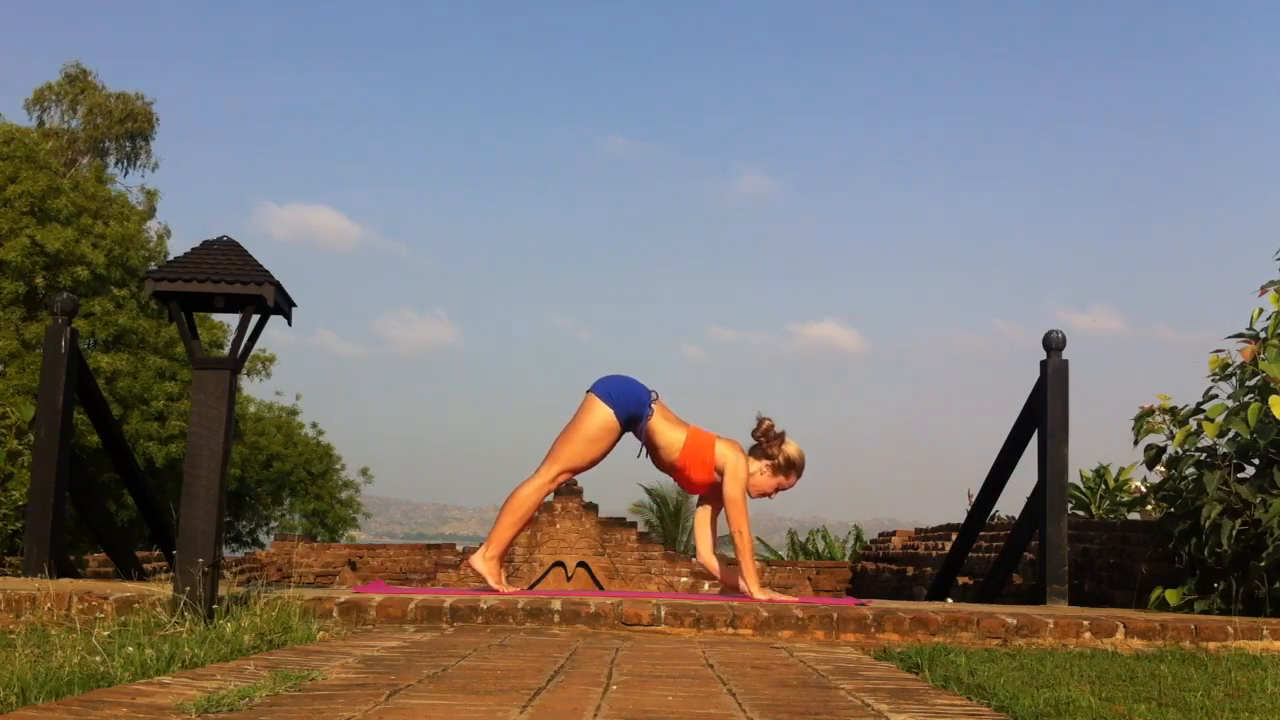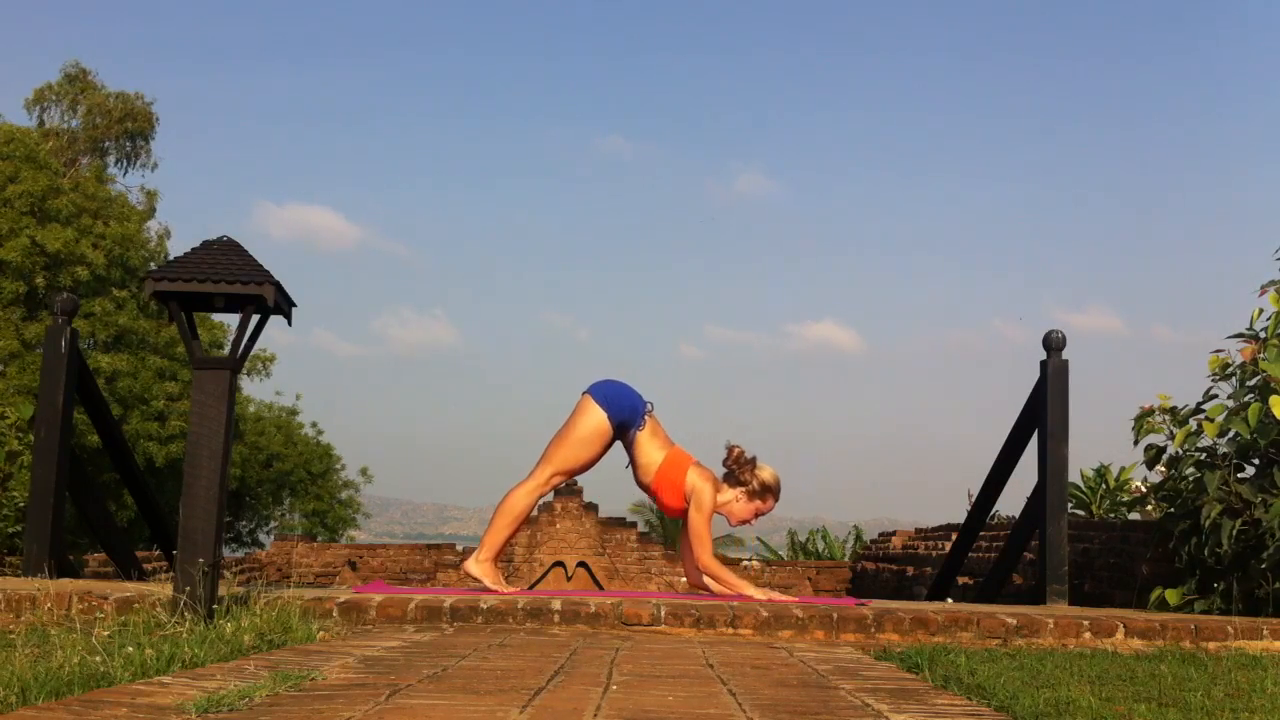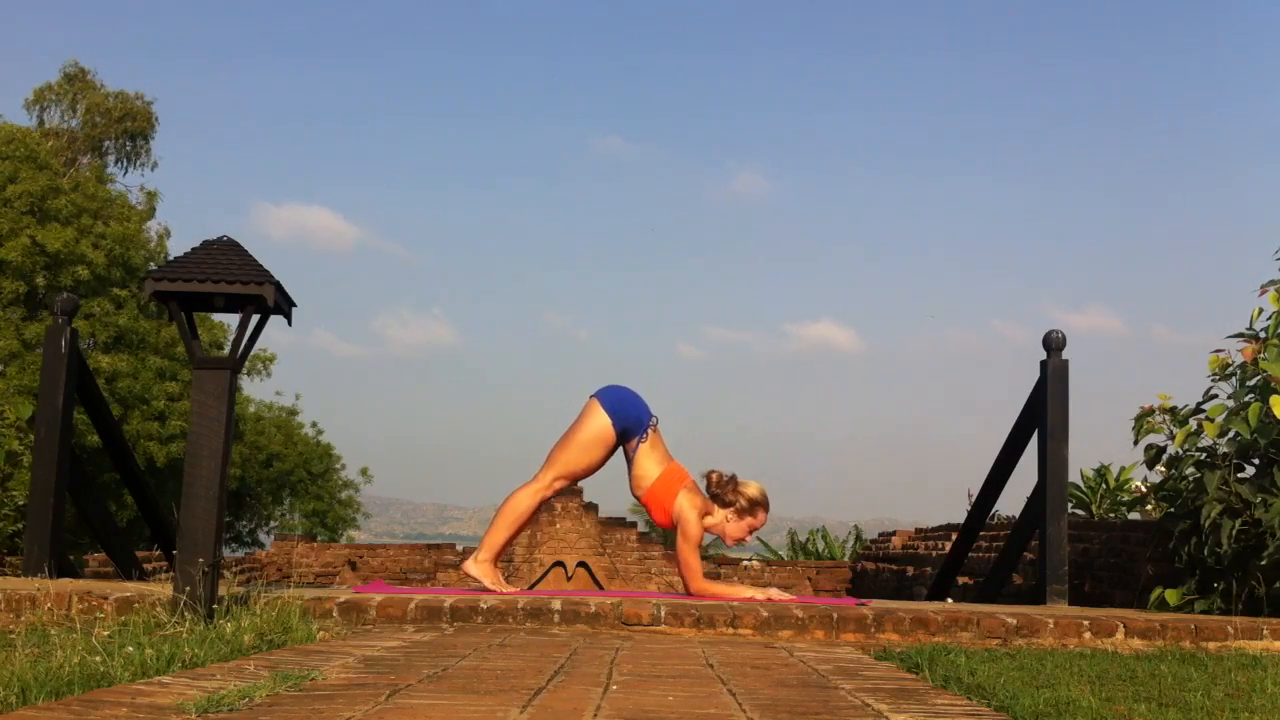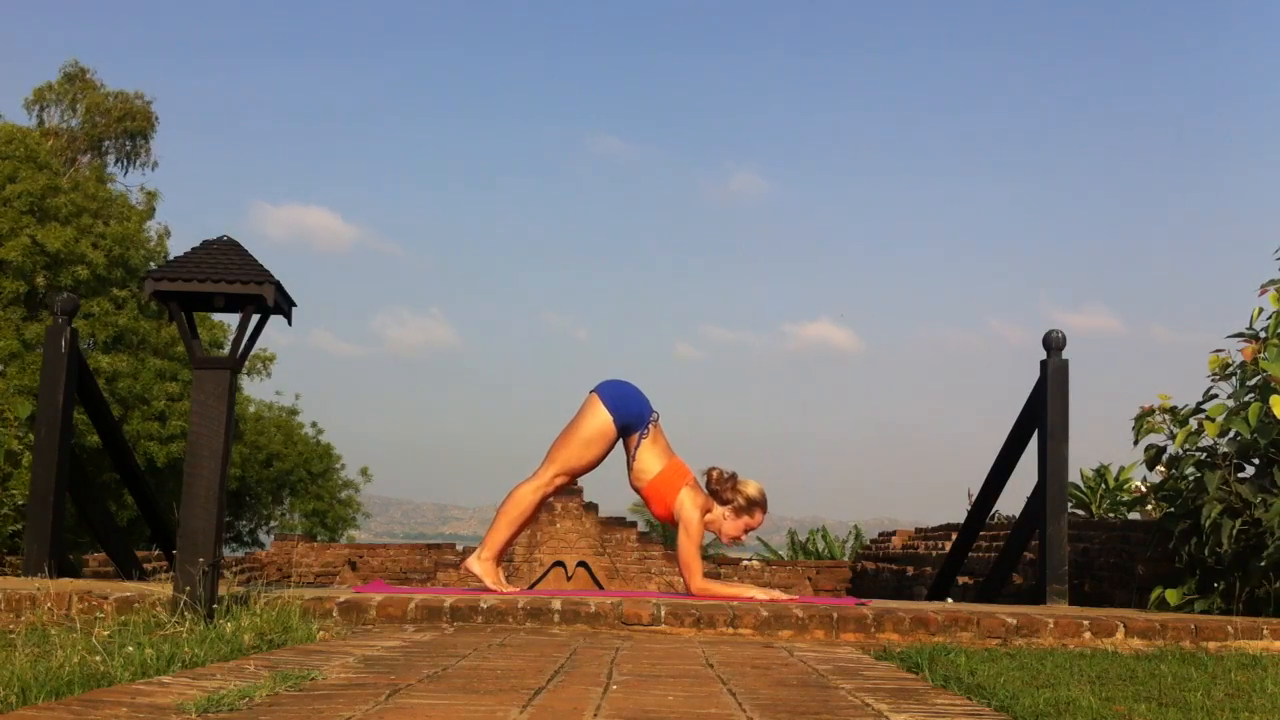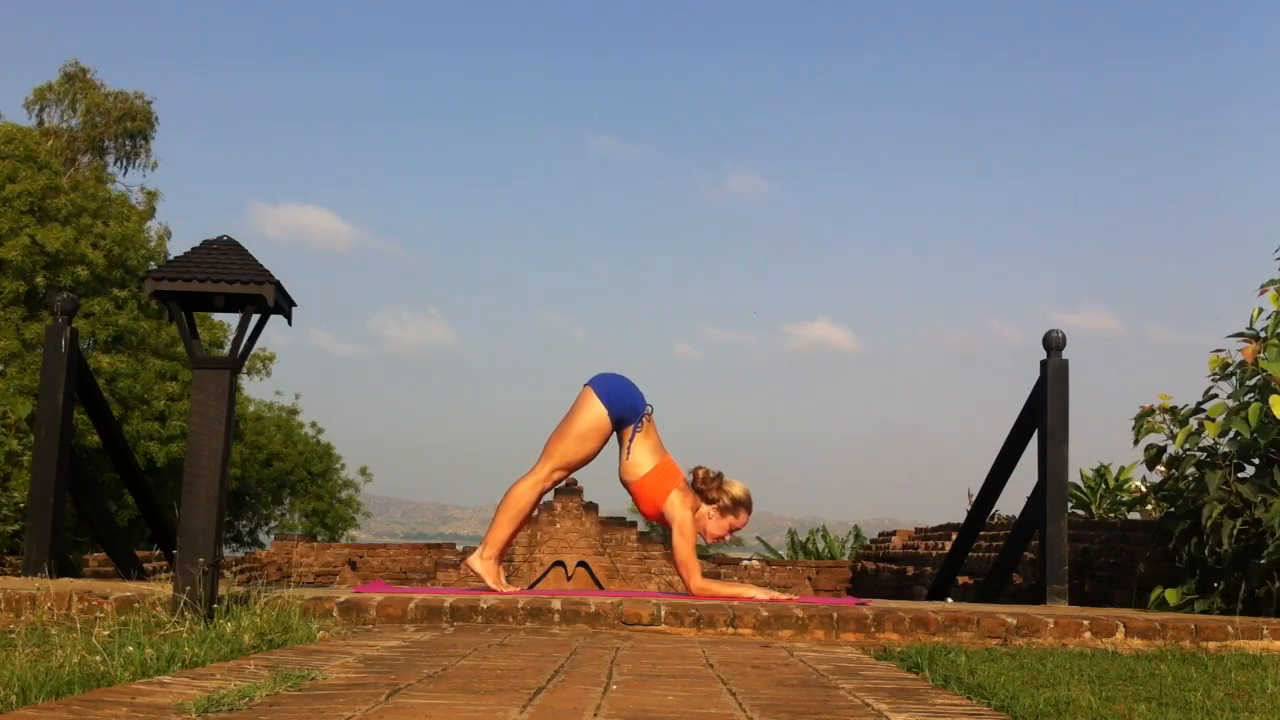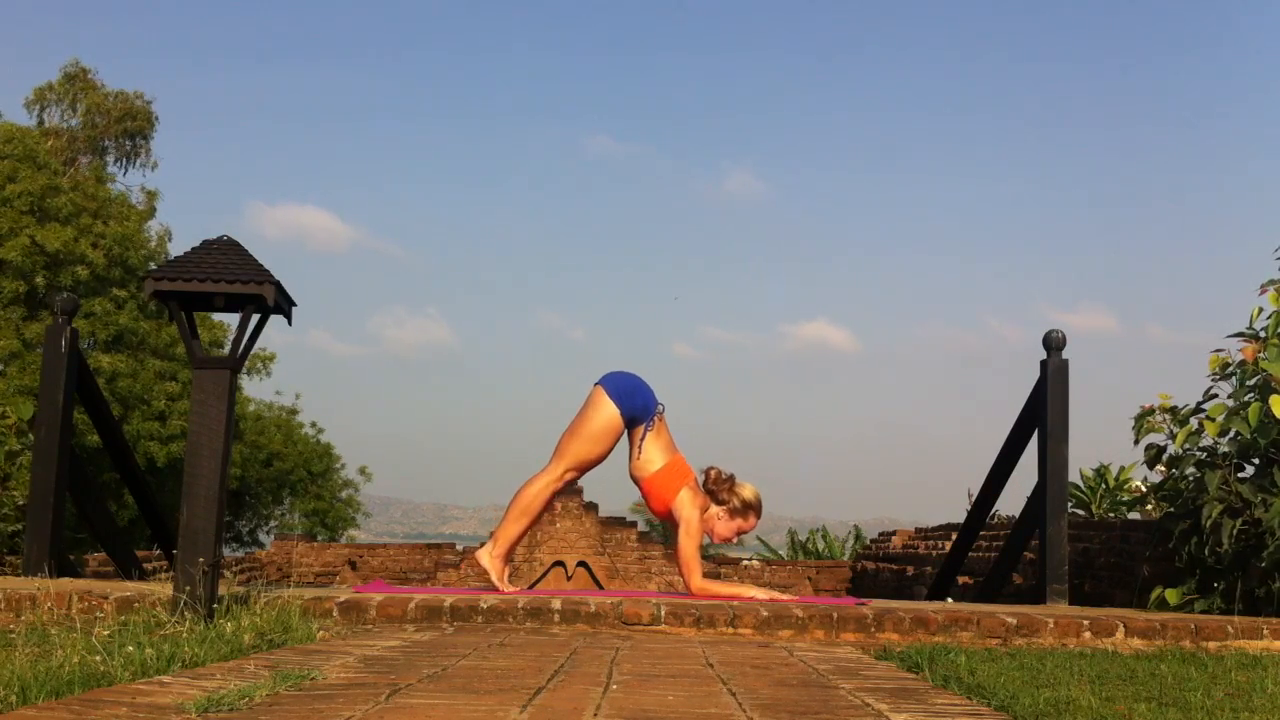
dt=0.5s
person 1, frame 1
left shoulder: (717, 482)
right shoulder: (734, 461)
left elbow: (705, 555)
right elbow: (741, 533)
left wrist: (747, 588)
right wrist: (756, 589)
left hip: (626, 406)
right hip: (622, 398)
left knee: (553, 478)
right knee: (550, 476)
left ankle: (494, 558)
right ankle: (488, 555)
person 1, frame 2
left shoulder: (699, 497)
right shoulder: (703, 490)
left elbow: (696, 574)
right elbow: (705, 562)
left wrist: (746, 592)
right wrist: (751, 590)
left hip: (621, 413)
right hip: (615, 404)
left knee: (548, 481)
right knee: (543, 479)
left ankle: (489, 561)
right ankle: (482, 559)
person 1, frame 3
left shoulder: (697, 513)
right shoulder: (691, 513)
left elbow: (694, 584)
right elbow: (696, 586)
left wrist: (754, 593)
right wrist: (752, 591)
left hip: (623, 415)
right hip: (619, 409)
left knee: (550, 485)
right knee: (546, 483)
left ankle: (489, 561)
right ankle: (482, 559)
person 1, frame 4
left shoulder: (696, 508)
right shoulder: (692, 509)
left elbow: (695, 581)
right elbow: (696, 585)
left wrist: (750, 590)
right wrist: (752, 591)
left hip: (625, 408)
right hip: (620, 404)
left knee: (554, 482)
right knee: (548, 478)
left ankle: (493, 559)
right ankle: (484, 557)
person 1, frame 5
left shoulder: (684, 506)
right shoulder: (682, 510)
left elbow: (693, 580)
right elbow: (696, 585)
left wrist: (746, 591)
right wrist: (750, 591)
left hip: (619, 401)
right hip: (614, 397)
left knee: (550, 477)
right knee: (545, 474)
left ankle: (493, 557)
right ankle: (487, 555)
person 1, frame 6
left shoulder: (694, 506)
right shoulder: (691, 508)
left elbow: (694, 580)
right elbow: (695, 584)
left wrist: (749, 589)
right wrist: (751, 590)
left hip: (630, 400)
right hip: (625, 395)
left knee: (562, 477)
right knee: (557, 474)
left ankle: (500, 554)
right ankle: (495, 552)
